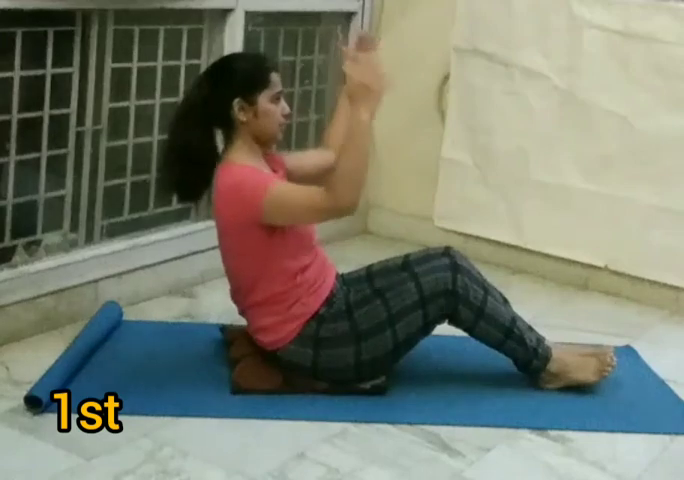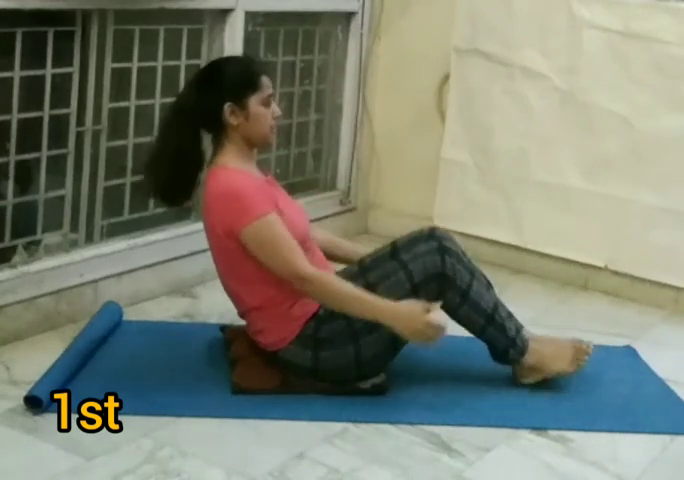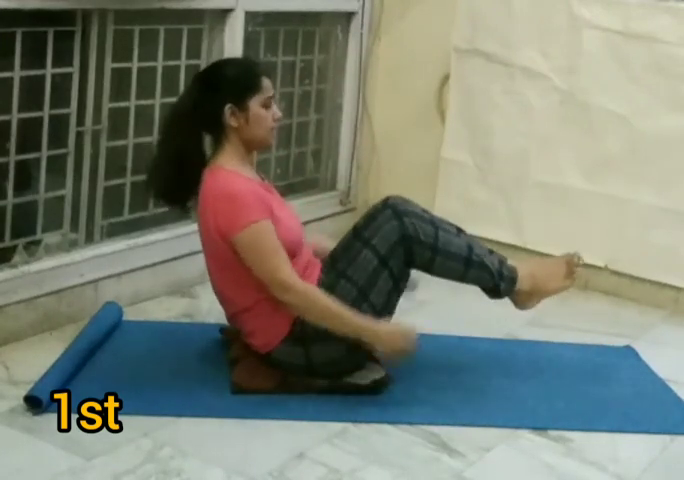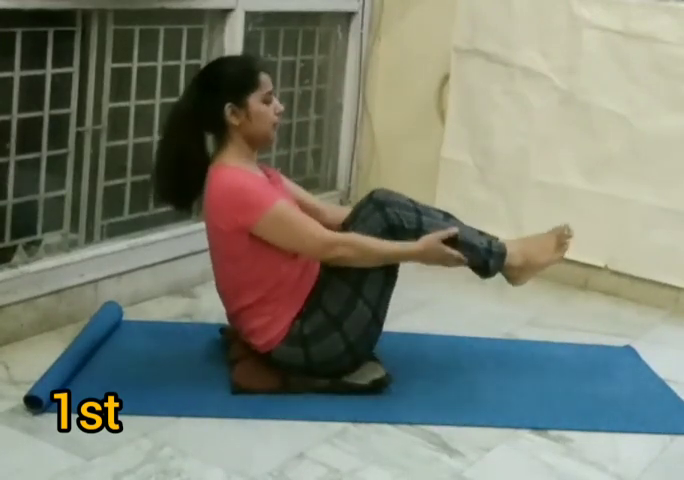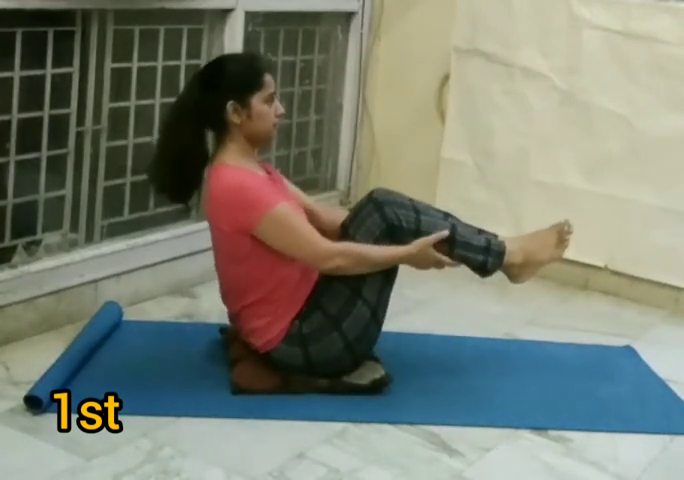
dt=1s
person 1, frame 1
left shoulder: (256, 163)
right shoulder: (242, 184)
left elbow: (327, 157)
right elbow: (340, 201)
left wrist: (350, 94)
right wrist: (363, 108)
left hip: (322, 304)
right hip: (310, 339)
left knee: (445, 260)
right knee: (448, 277)
left ankle: (536, 349)
right ankle: (545, 363)
person 1, frame 2
left shoulder: (242, 174)
right shoulder: (234, 190)
left elbow: (305, 235)
right elbow: (303, 276)
left wrist: (381, 258)
right wrist: (391, 313)
left hip: (315, 314)
right hip: (310, 342)
left knee: (431, 241)
right knee: (436, 258)
left ankle: (514, 343)
right ankle: (523, 354)
person 1, frame 3
left shoulder: (236, 177)
right shoulder: (231, 192)
left elbow: (294, 247)
right elbow: (284, 286)
left wrist: (376, 261)
right wrist: (370, 331)
left hip: (305, 316)
right hip: (302, 340)
left knee: (394, 217)
right knee: (397, 223)
left ankle: (508, 277)
right ankle: (514, 282)
person 1, frame 4
left shoulder: (248, 173)
right shoulder: (236, 188)
left elbow: (327, 216)
right elbow: (332, 247)
left wrist: (416, 227)
right wrist: (417, 250)
left hip: (302, 313)
right hip: (305, 340)
left knee: (380, 208)
right knee: (383, 213)
left ankle: (498, 254)
right ankle: (505, 258)
person 1, frame 5
left shoulder: (247, 170)
right shoulder: (239, 186)
left elbow: (322, 218)
right elbow: (328, 256)
left wrist: (394, 228)
right wrist: (408, 253)
left hip: (301, 313)
right hip: (303, 341)
left knee: (381, 209)
right knee: (385, 213)
left ankle: (499, 251)
right ankle: (506, 255)
